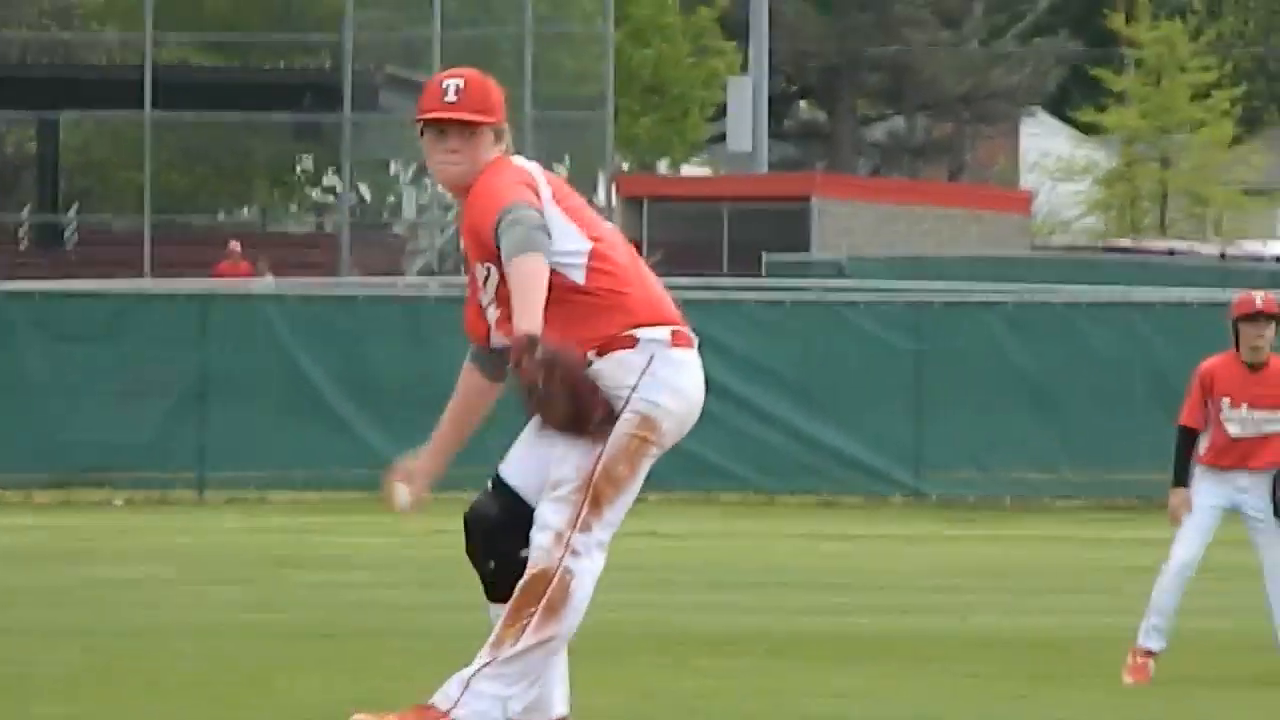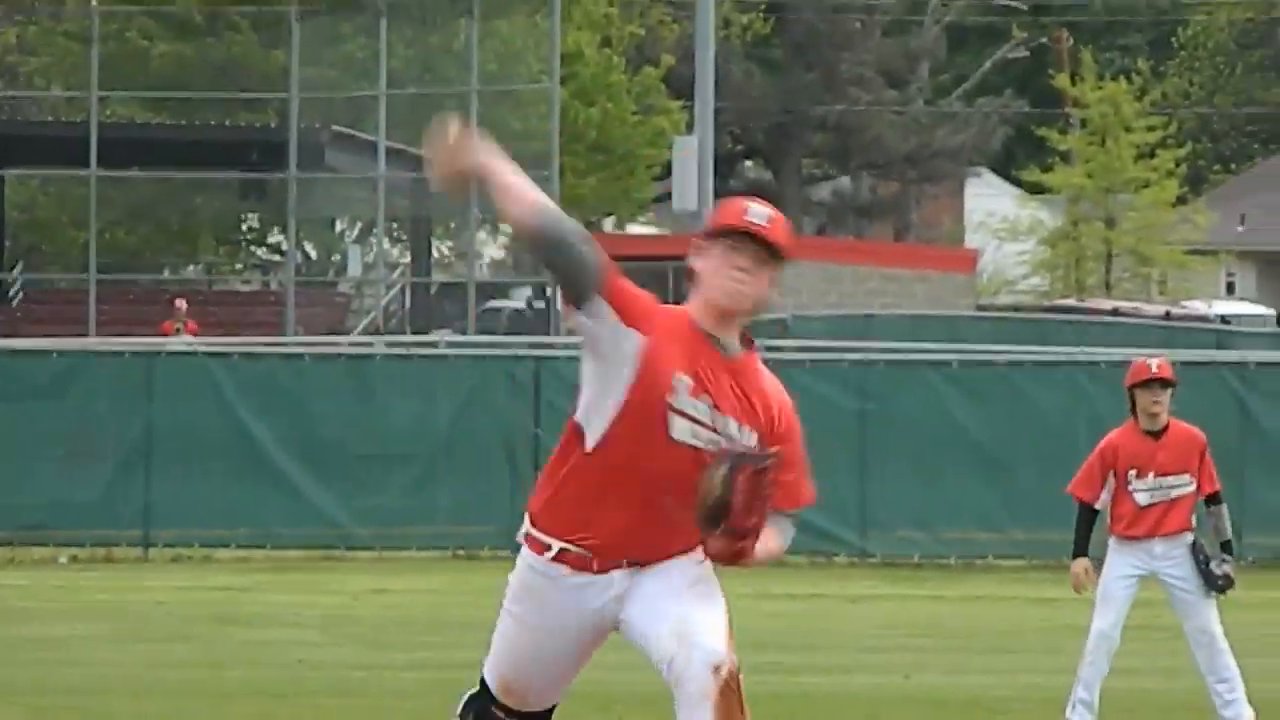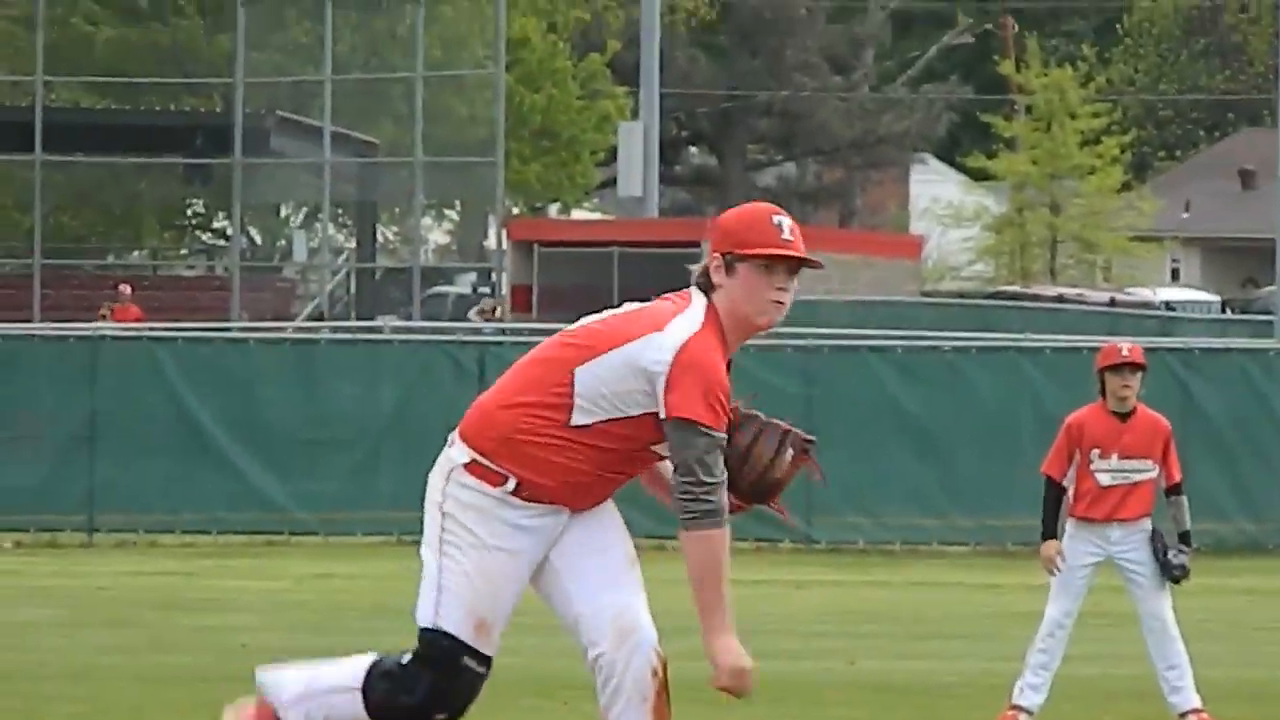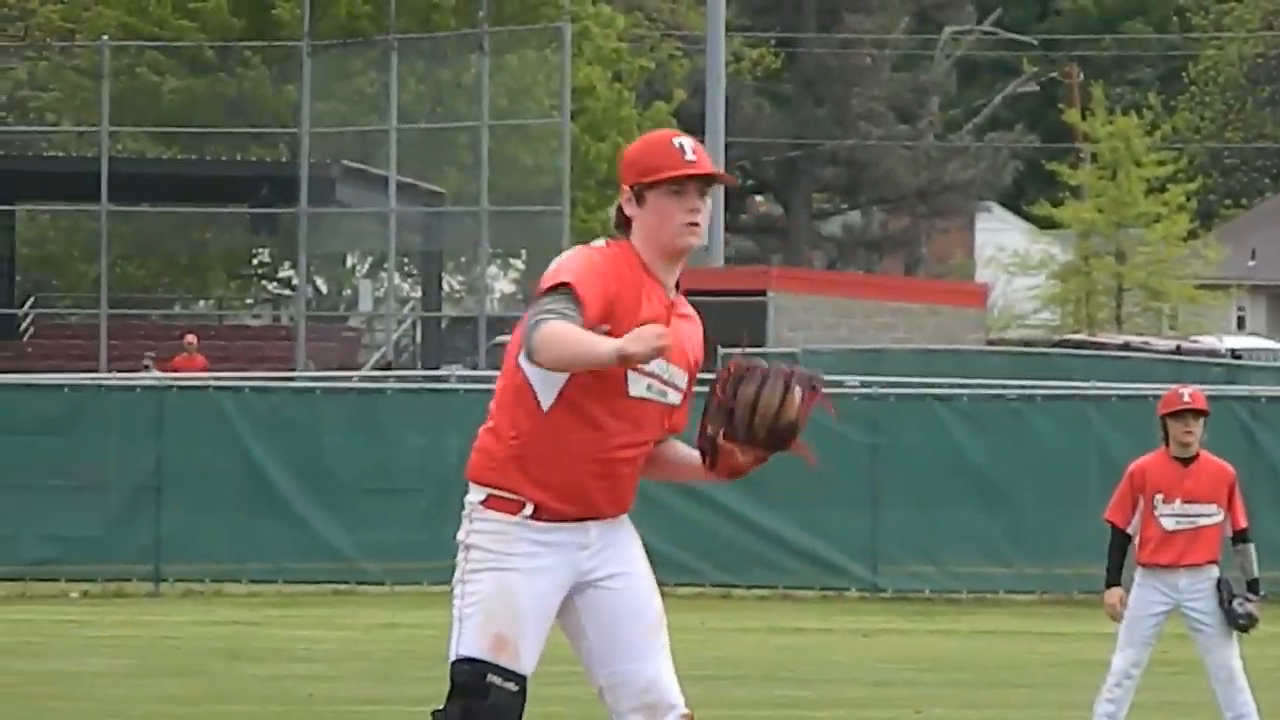
dt=0.5s
person 1, frame 1
left shoulder: (501, 184)
right shoulder: (482, 244)
left elbow: (530, 237)
right elbow: (489, 355)
left wrist: (527, 335)
right wrist: (435, 456)
left hip: (643, 366)
right hip: (609, 379)
left knee: (567, 542)
right knee: (496, 527)
person 1, frame 2
left shoulder: (770, 402)
right shoulder: (633, 317)
left elbow: (777, 520)
right elbow: (554, 239)
left wrist: (753, 546)
left hip: (669, 572)
right hip: (563, 564)
person 1, frame 3
left shoulder: (686, 321)
right shoulder: (697, 350)
right elbow: (698, 501)
left wrist: (708, 464)
right wrist: (719, 633)
left hip: (576, 505)
right hip: (488, 490)
left knee: (632, 649)
person 1, frame 4
left shoulder: (687, 327)
right shoulder: (592, 269)
right elbow: (547, 338)
left wrist: (712, 464)
right wrist: (614, 349)
left hip: (607, 534)
right hip: (516, 528)
person 2, frame 1
right shoulder: (1212, 371)
right elbow: (1188, 428)
right wrist: (1179, 485)
right hip: (1212, 479)
right knee: (1182, 562)
right ankle: (1147, 648)
person 2, frame 2
left shoulder: (1193, 439)
right shoulder: (1114, 444)
left elbow: (1212, 496)
right elbow: (1088, 498)
left wrist: (1225, 550)
right wrist: (1080, 556)
left hip: (1179, 549)
right hip: (1126, 551)
left knee: (1208, 632)
right knee: (1102, 632)
person 2, frame 3
left shoulder: (1158, 427)
right shoulder: (1078, 423)
left elbow: (1173, 485)
right elbow: (1054, 480)
left wrist: (1184, 540)
right wrist: (1048, 537)
left hip: (1136, 534)
right hip: (1084, 533)
left knee: (1161, 620)
right knee: (1056, 618)
person 2, frame 4
left shoulder: (1223, 473)
right shoulder: (1142, 471)
left elbow: (1241, 533)
right elbow: (1121, 530)
left wrist: (1253, 588)
right wrist: (1112, 585)
left hip: (1204, 581)
right hip: (1151, 581)
left knee: (1228, 669)
right knee: (1125, 668)
